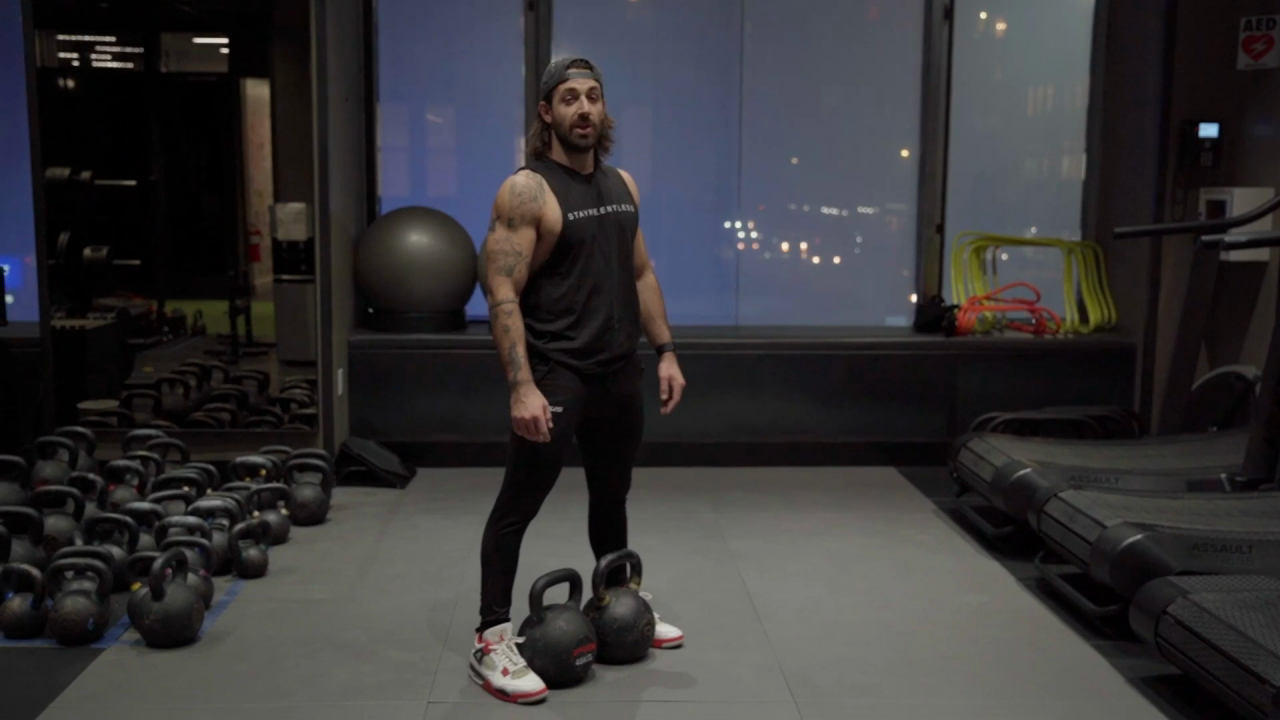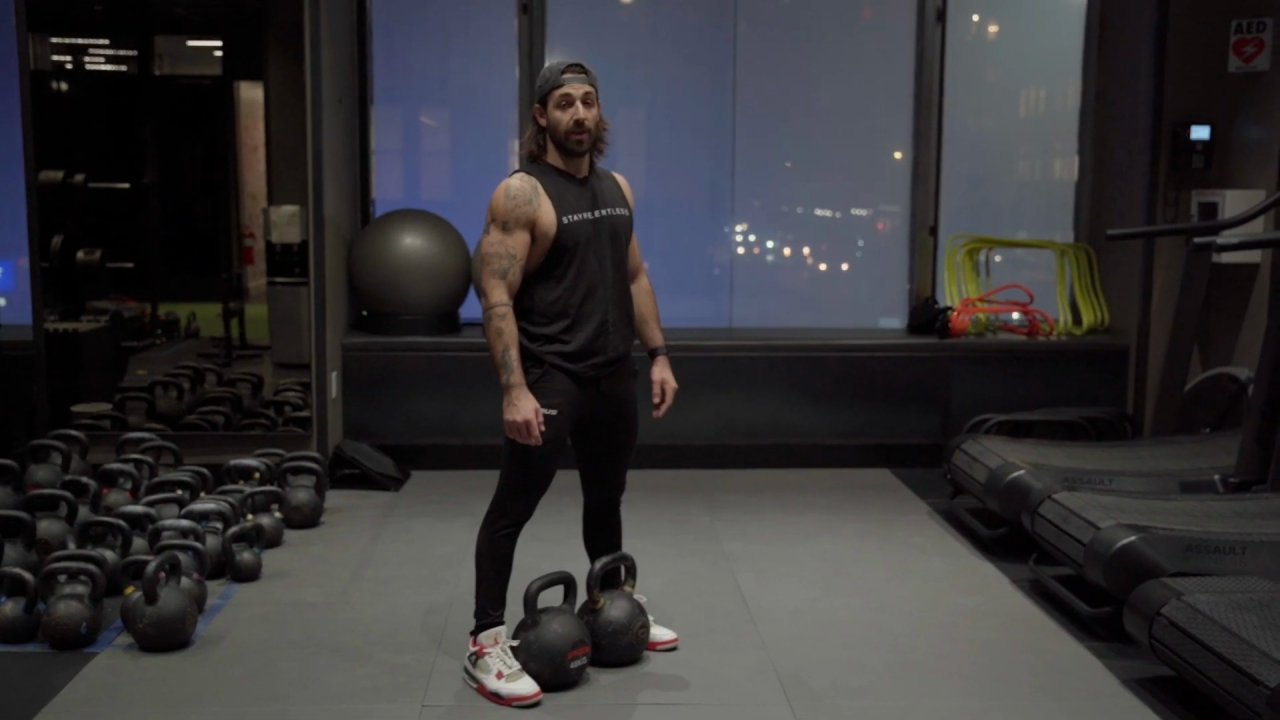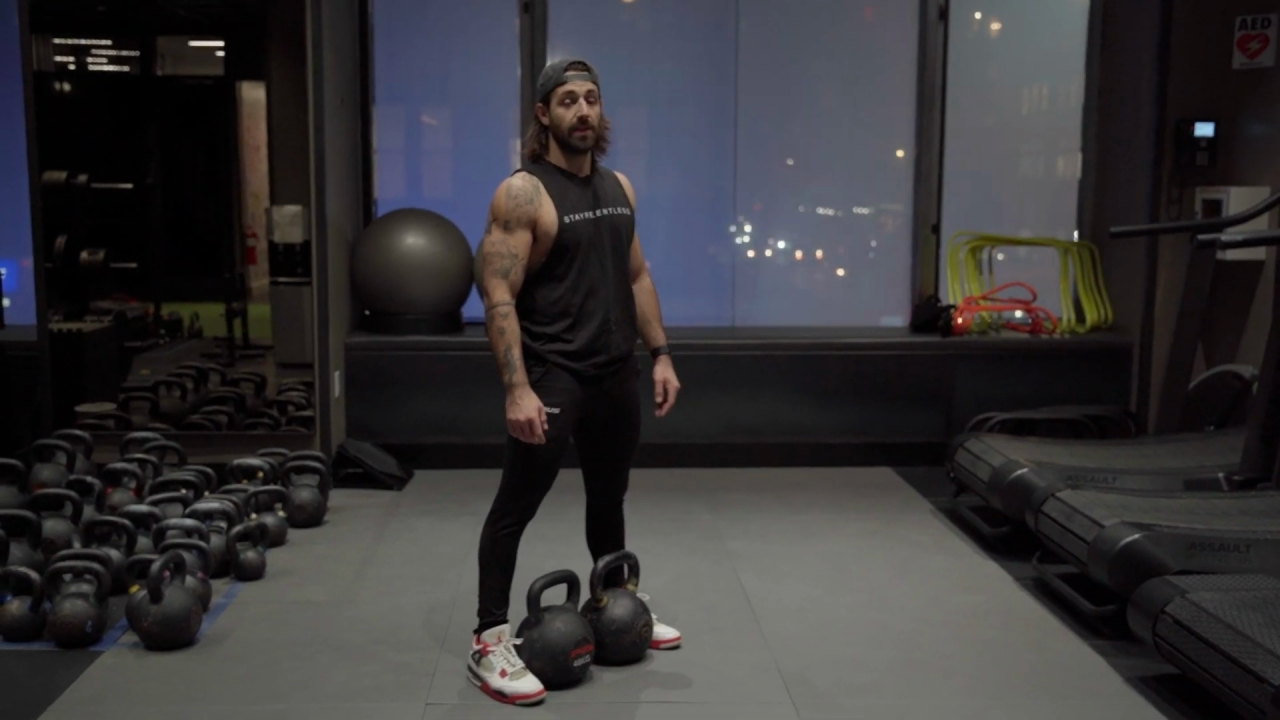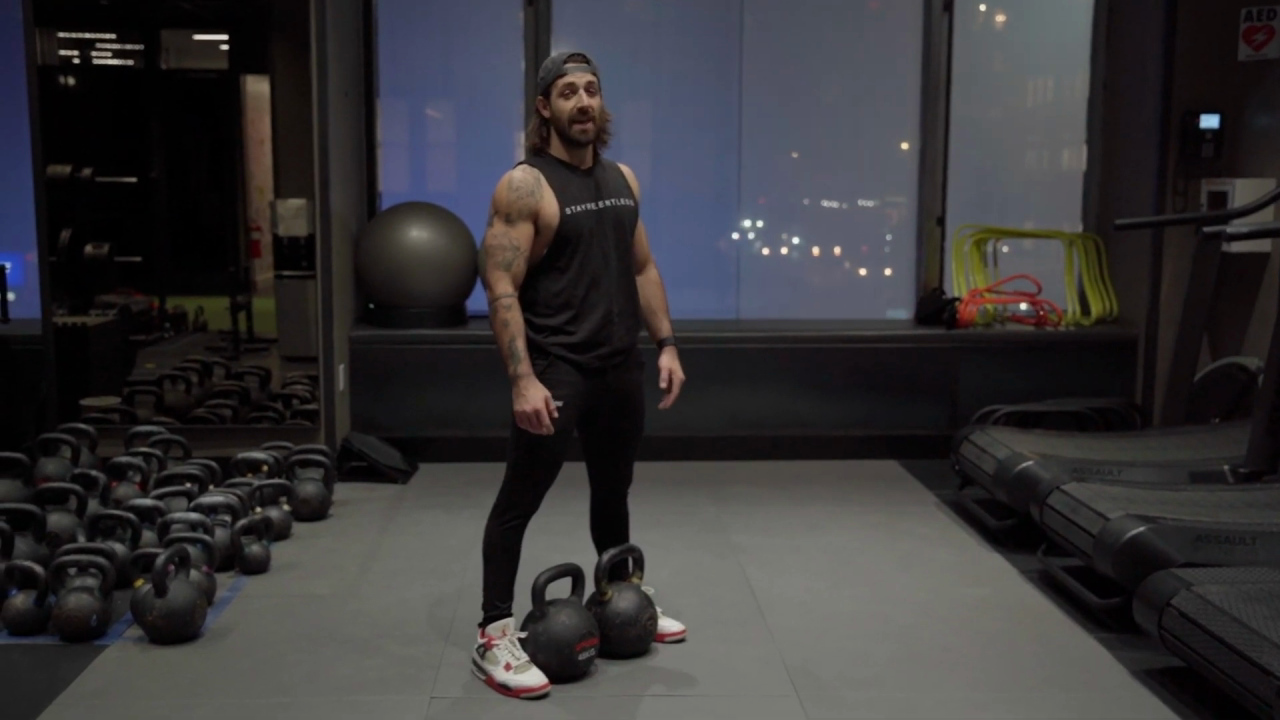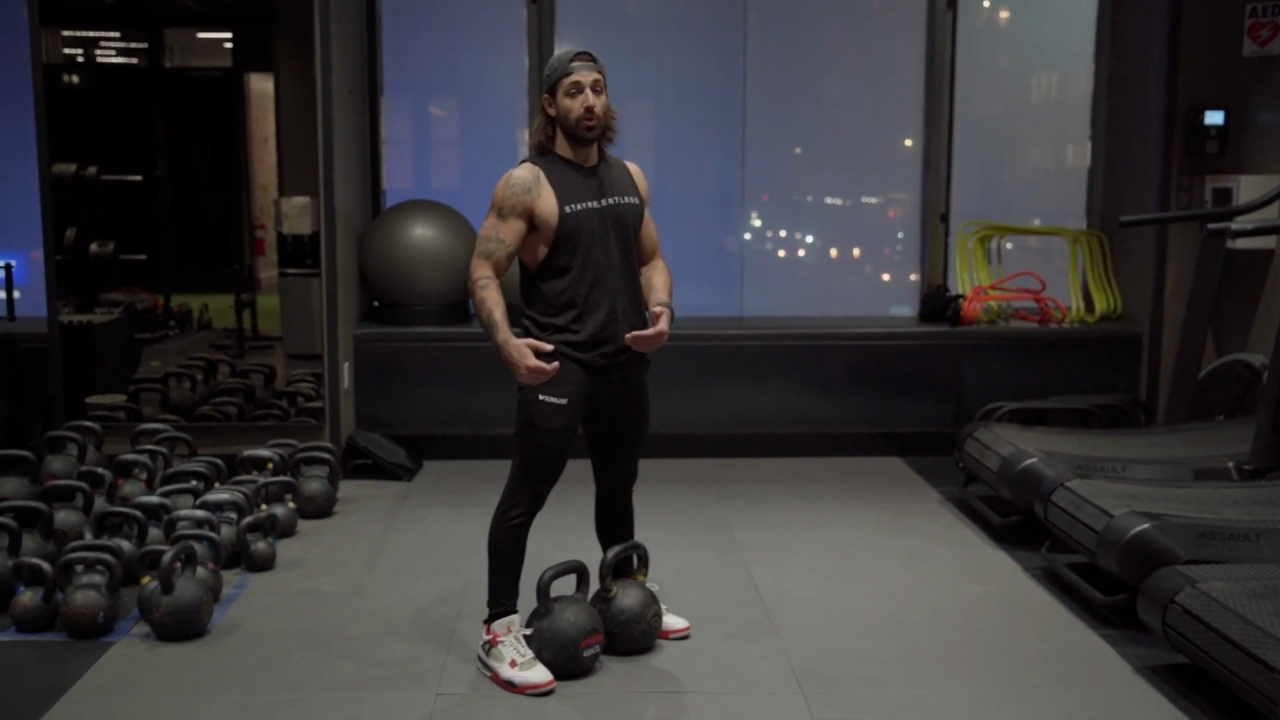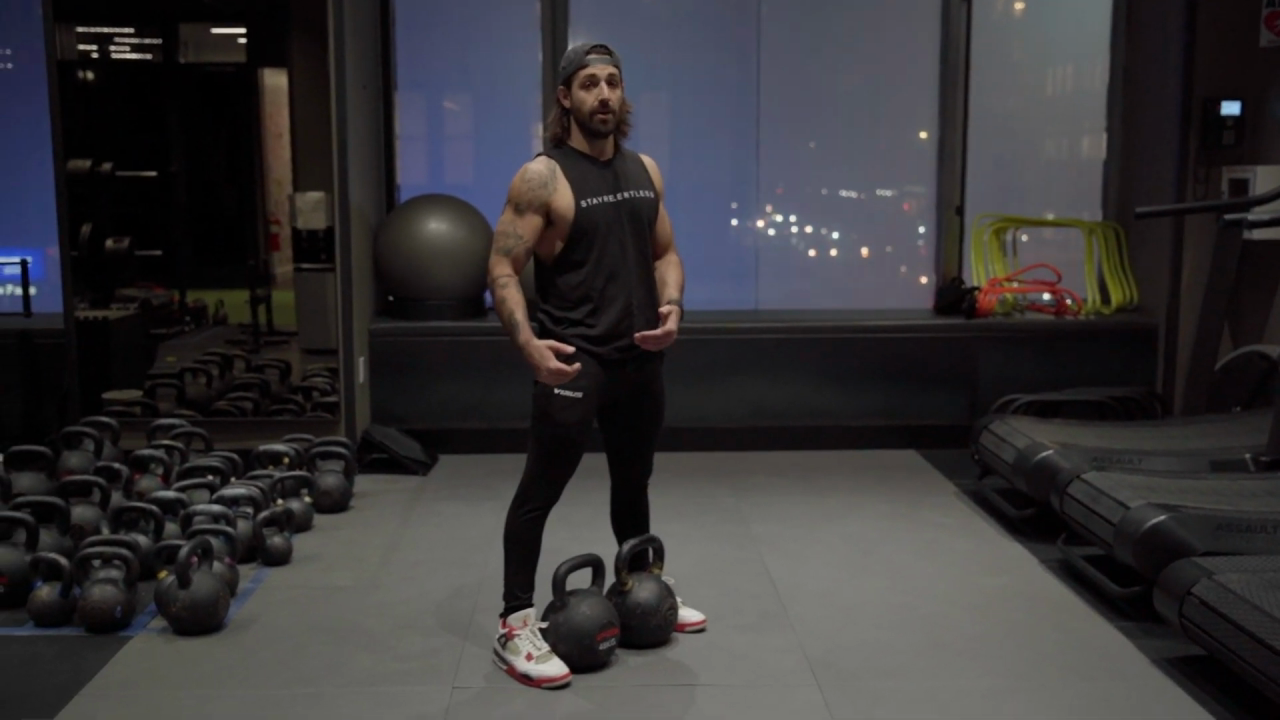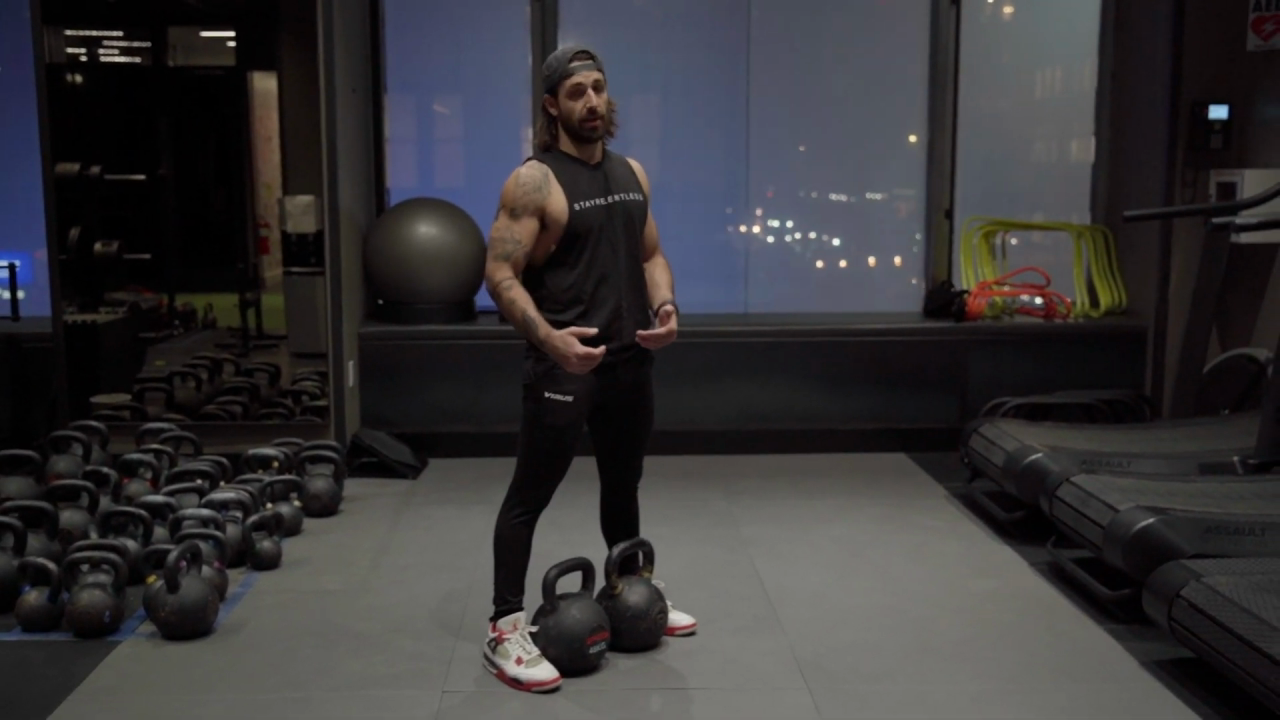
dt=0.7s
person 1, frame 1
left shoulder: (622, 184)
right shoulder: (526, 190)
left elbow: (640, 273)
right elbow: (502, 293)
left wrist: (665, 351)
right wrist: (522, 386)
left hip: (619, 371)
right hip: (556, 375)
left knee: (611, 497)
right knee: (518, 506)
right ankle: (491, 640)
person 1, frame 2
left shoulder: (616, 187)
right shoulder: (520, 194)
right elbow: (495, 296)
left wrist: (658, 355)
right wrist: (514, 388)
left hip: (614, 373)
right hip: (550, 377)
left knee: (606, 498)
right knee: (512, 508)
right ankle: (485, 643)
person 1, frame 3
left shoulder: (619, 186)
right shoulder: (522, 194)
right elbow: (498, 296)
left wrist: (660, 354)
right wrist: (517, 388)
left hip: (616, 373)
right hip: (553, 377)
left knee: (609, 498)
right knee: (515, 508)
right ankle: (489, 642)
person 1, frame 4
left shoulder: (622, 178)
right shoulder: (523, 185)
left elbow: (642, 267)
right elbow: (501, 288)
left wrist: (666, 344)
right wrist: (523, 378)
left hip: (620, 365)
right hip: (555, 369)
left knee: (613, 489)
right knee: (519, 500)
right ankle: (493, 635)
person 1, frame 5
left shoulder: (630, 176)
right shoulder: (527, 183)
left elbow: (649, 257)
right elbow: (483, 270)
left wrist: (661, 308)
right wrist: (505, 341)
left hip: (626, 362)
right hip: (559, 366)
left knee: (618, 487)
right knee: (525, 497)
right ankle: (499, 633)
person 1, frame 6
left shoulder: (645, 170)
right shoulder: (542, 177)
left elbow: (664, 252)
right elbow: (502, 267)
left wrist: (671, 305)
right wrist: (528, 341)
left hip: (640, 356)
right hip: (574, 360)
left knee: (633, 481)
right knee: (540, 491)
right ankle: (515, 626)
person 1, frame 7
left shoulder: (631, 172)
right shoulder: (533, 181)
left elbow: (649, 253)
right elbow: (500, 273)
left wrist: (664, 305)
right wrist: (548, 337)
left hip: (629, 359)
right hip: (565, 362)
left knee: (623, 485)
right knee: (530, 495)
right ankle: (505, 630)
